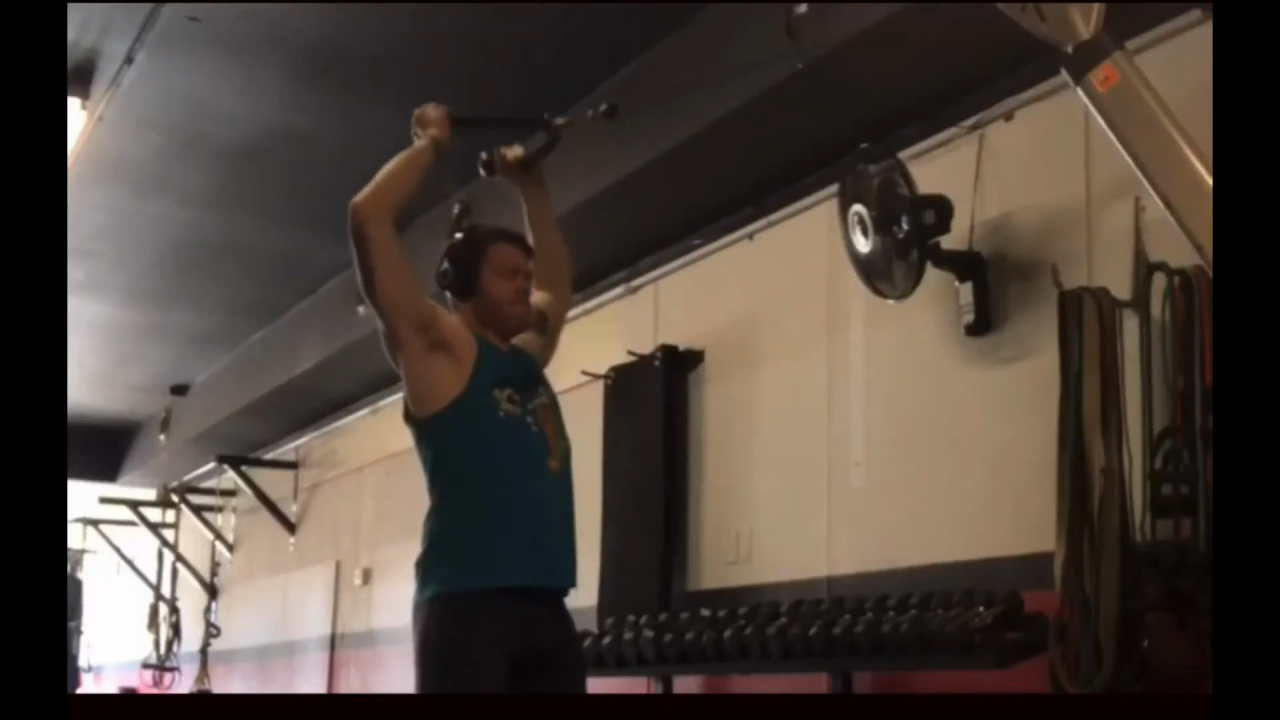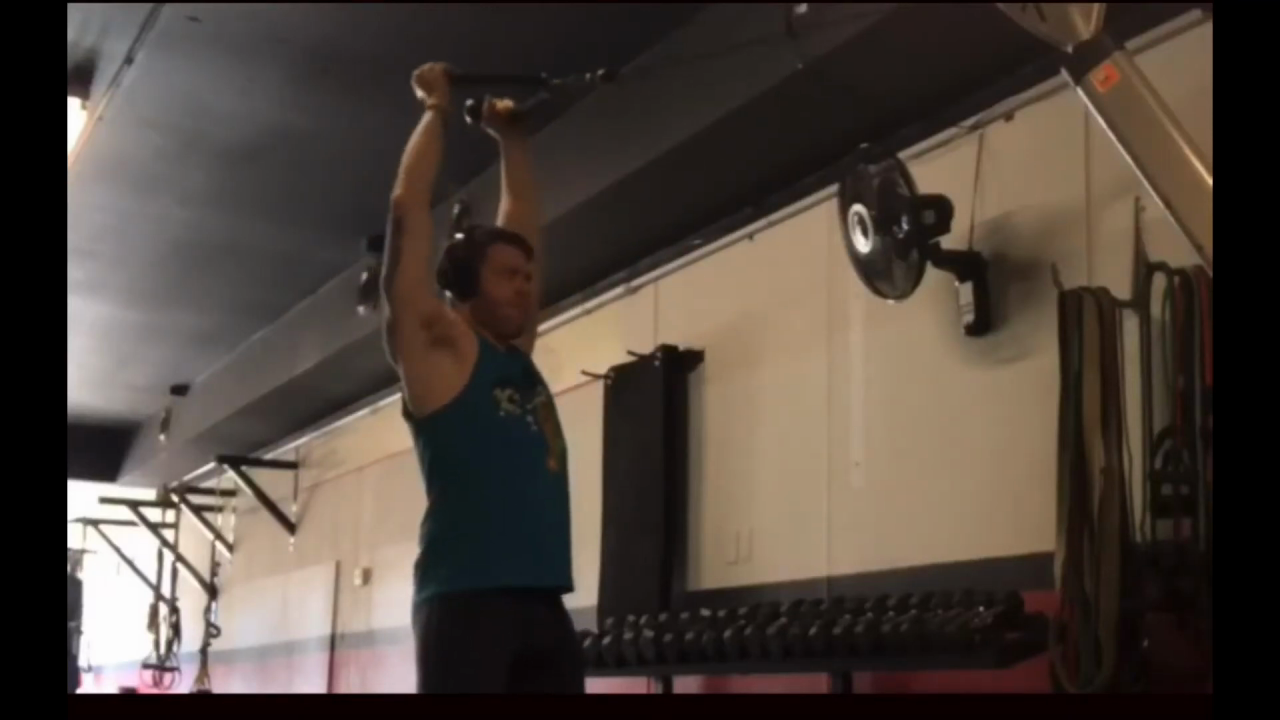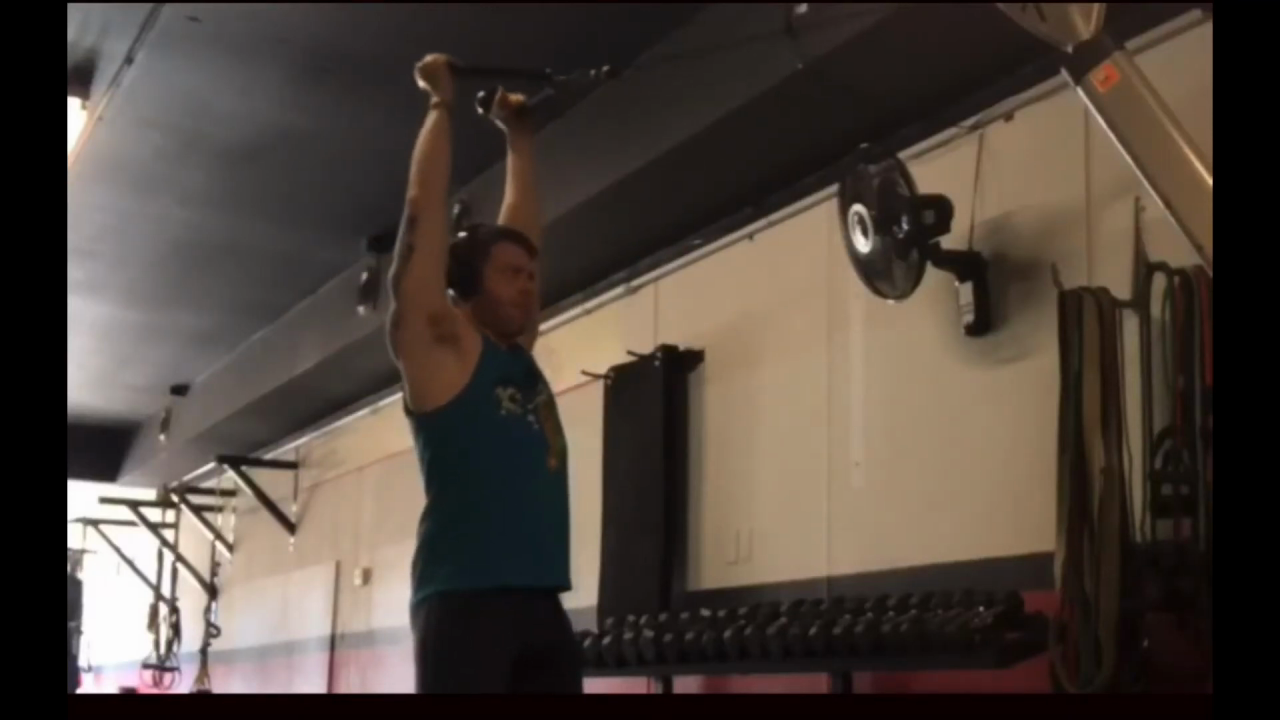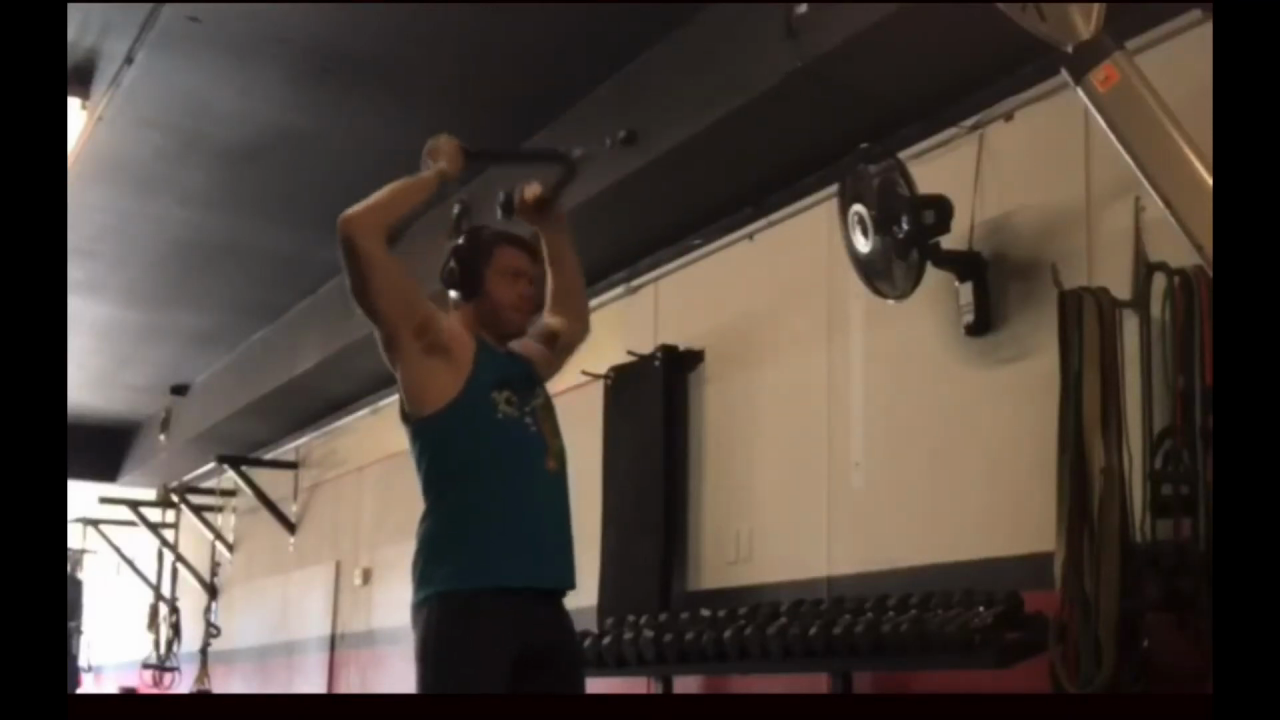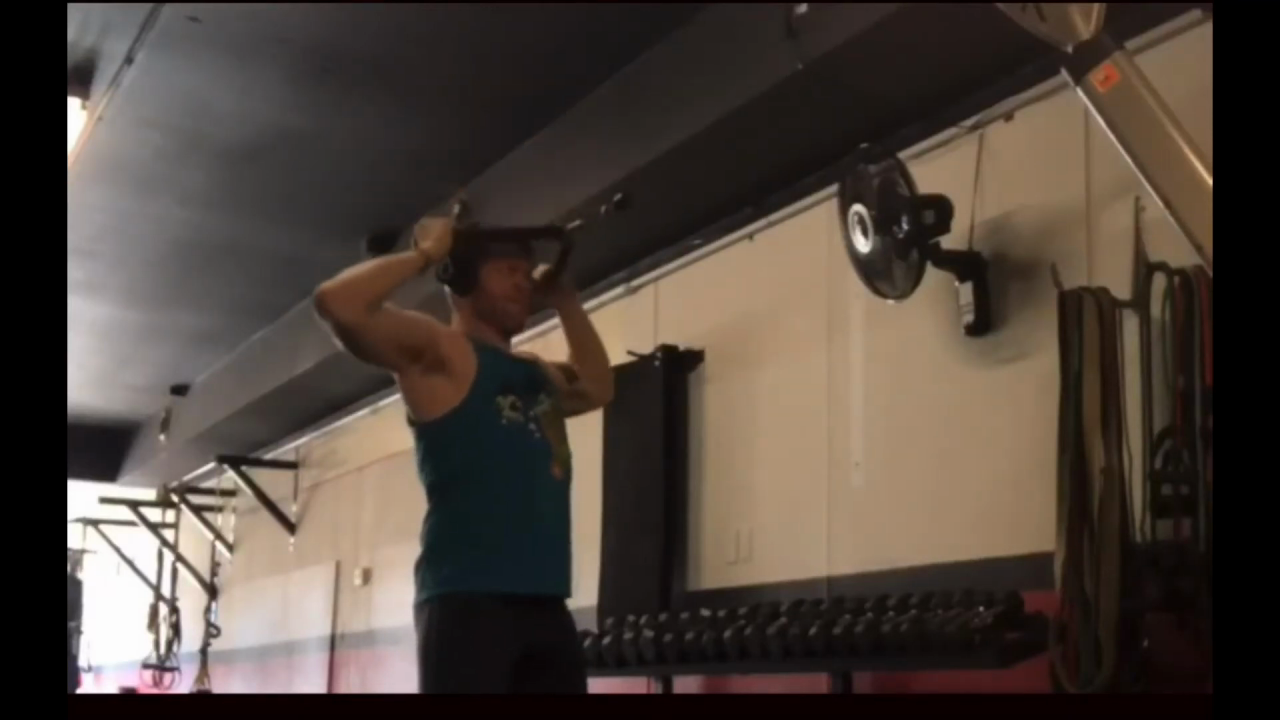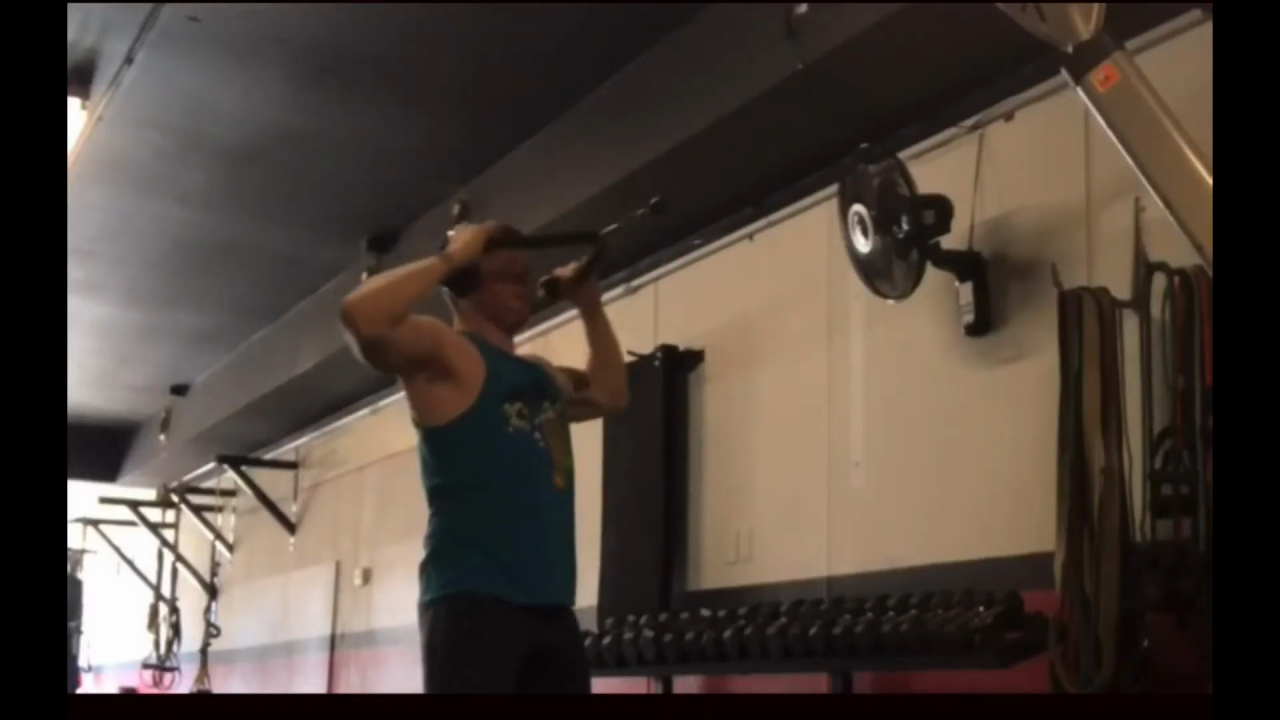
dt=0.4s
person 1, frame 1
left shoulder: (526, 357)
right shoulder: (434, 345)
left elbow: (557, 285)
right elbow: (368, 217)
left wrist: (530, 187)
right wrist: (430, 144)
left hip: (543, 604)
right hip: (466, 600)
person 1, frame 2
left shoulder: (516, 353)
right shoulder: (434, 345)
left elbow: (521, 234)
right elbow: (408, 209)
left wrist: (510, 141)
right wrist: (436, 111)
left hip: (541, 603)
right hip: (466, 600)
person 1, frame 3
left shoulder: (517, 352)
right shoulder: (436, 341)
left elbow: (523, 230)
right elbow: (422, 208)
left wrist: (518, 135)
right wrist: (441, 105)
left hip: (540, 603)
right hip: (464, 601)
person 1, frame 4
left shoulder: (526, 362)
right shoulder: (433, 343)
left elbow: (573, 316)
right elbow: (357, 233)
left wrist: (550, 222)
right wrist: (437, 174)
left hip: (542, 604)
right hip: (466, 600)
person 1, frame 5
left shoulder: (537, 372)
right shoulder: (435, 349)
left elbow: (598, 386)
right elbow: (336, 303)
left wrist: (564, 300)
right wrist: (426, 253)
left hip: (544, 604)
right hip: (469, 601)
person 1, frame 6
left shoulder: (539, 374)
right shoulder: (438, 352)
left elbow: (611, 392)
right elbow: (361, 314)
left wrist: (589, 305)
right wrist: (455, 254)
left hip: (550, 608)
right hip: (471, 603)
